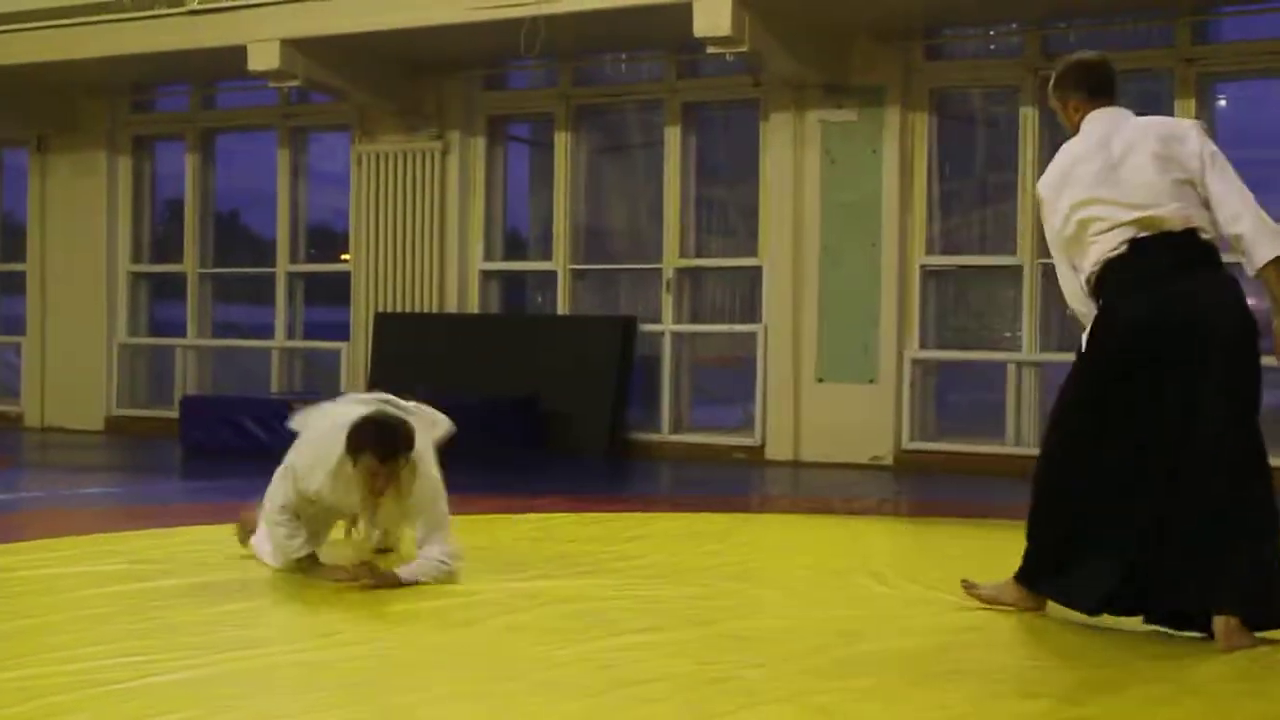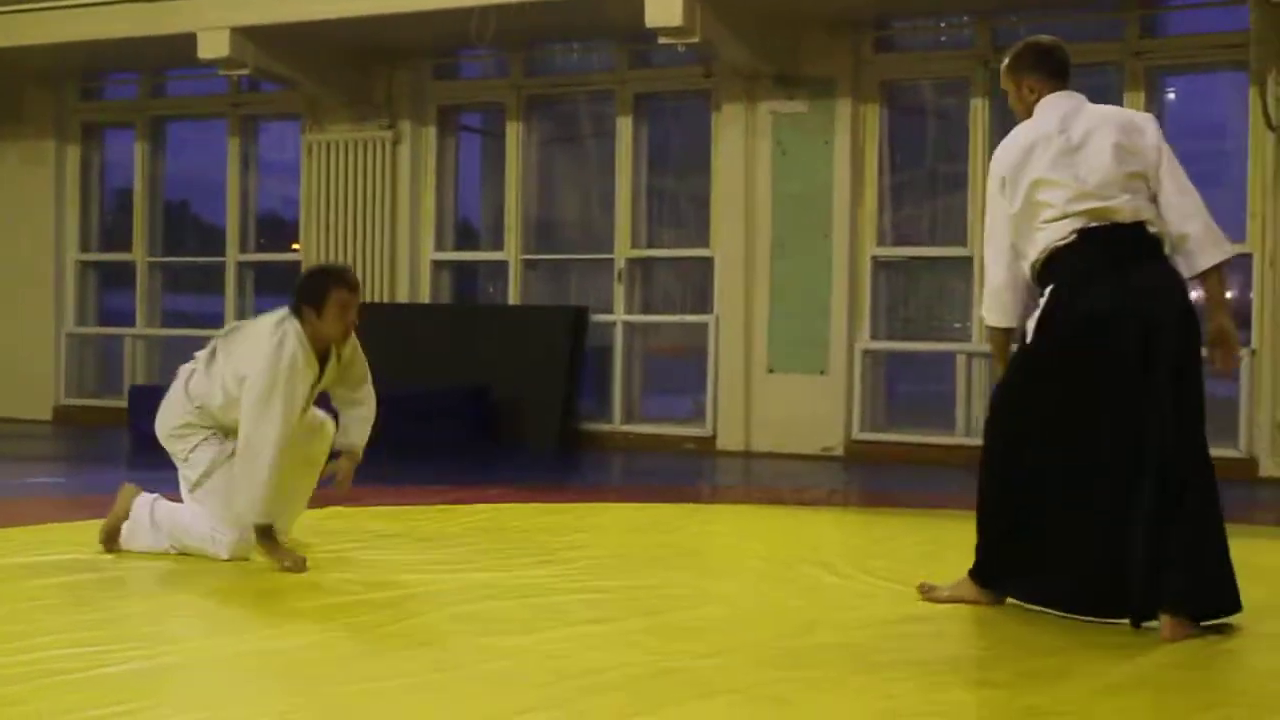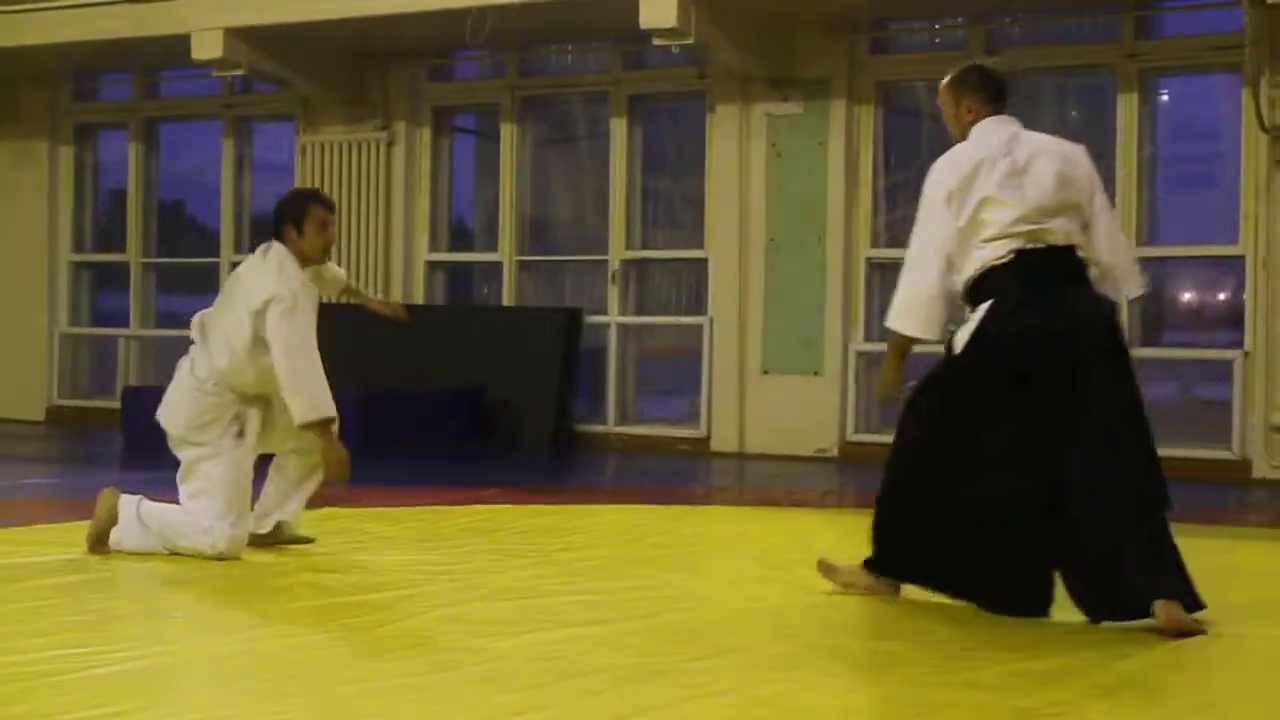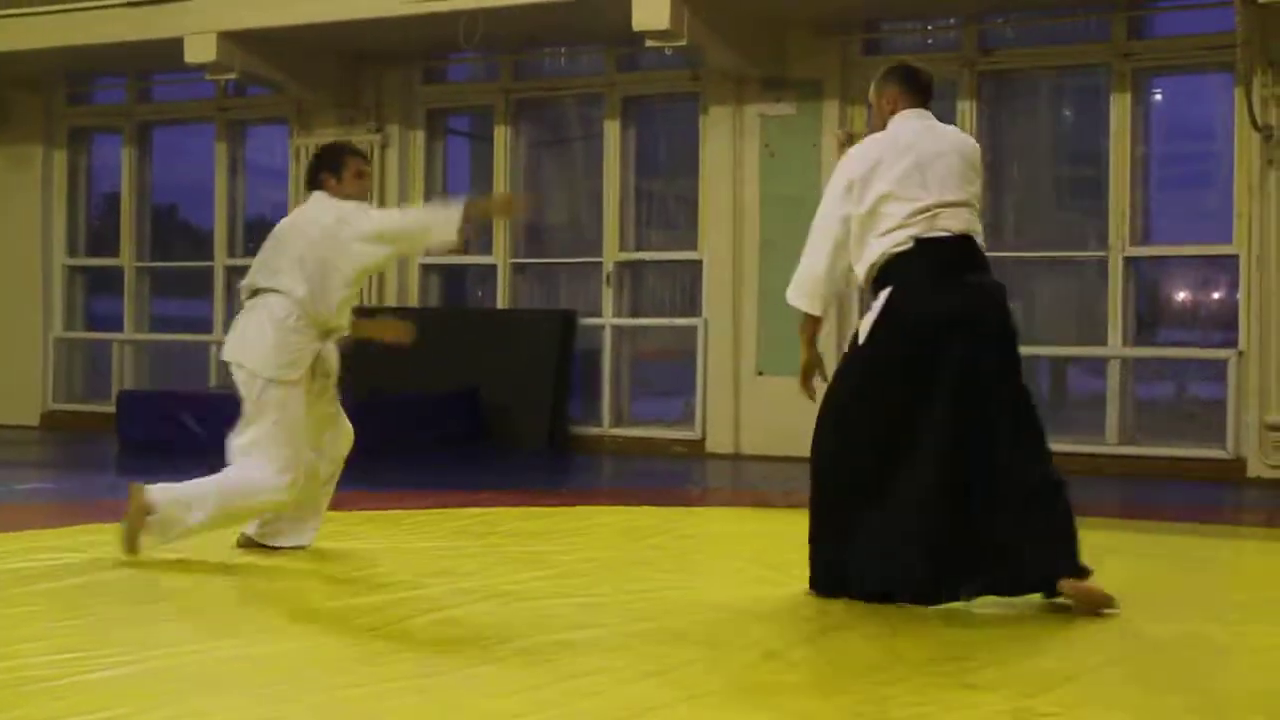
dt=0.3s
person 1, frame 1
left shoulder: (1059, 172)
right shoulder: (1181, 134)
left elbow: (1074, 277)
left wrist: (1105, 333)
left hip: (1131, 304)
right hip: (1208, 295)
left knee: (1082, 446)
right knee: (1220, 452)
left ankle: (1035, 583)
right ankle: (1227, 612)
person 1, frame 2
left shoulder: (1014, 149)
right shoulder: (1135, 126)
left elbow: (1003, 260)
right elbow: (1189, 220)
left wrist: (1002, 351)
right wrist: (1217, 312)
left hip: (1079, 296)
right hip: (1153, 288)
left knee: (1022, 434)
right knee: (1164, 443)
left ankle: (991, 578)
right ankle: (1172, 604)
person 1, frame 3
left shoulder: (953, 167)
right shoulder: (1068, 156)
left elbow: (925, 265)
right elbow: (1111, 255)
left wrist: (895, 359)
right wrist: (1109, 324)
left hip: (1008, 313)
right hip: (1080, 311)
left knee: (933, 431)
right knee: (1111, 452)
left ankle: (887, 569)
right ankle: (1162, 594)
person 1, frame 4
left shoulder: (864, 156)
right shoulder: (965, 149)
left elbow: (825, 248)
left wrist: (808, 343)
left hip: (908, 300)
right hip: (974, 291)
left knee: (854, 432)
right knee: (1004, 432)
left ankle: (848, 572)
right ankle: (1062, 571)
person 2, frame 1
left shoulder: (420, 476)
right shoulder: (319, 455)
left elbow: (440, 557)
right elbow: (280, 509)
left wrist: (391, 578)
right wrist: (315, 565)
right knee: (284, 556)
person 2, frame 2
left shoulder: (338, 340)
right shoulder: (277, 359)
left elbow: (357, 396)
right elbow: (259, 453)
left wrist: (349, 459)
right wrist: (268, 542)
right hip: (195, 420)
right knee: (230, 541)
right ankle: (137, 510)
person 2, frame 3
left shoulder: (276, 259)
right shoulder: (285, 287)
left elbow: (318, 272)
right elbow: (298, 365)
left wrist: (367, 299)
right wrist: (327, 434)
left hip: (238, 396)
right hip: (209, 408)
left knee: (313, 434)
right knee: (223, 538)
left ankle: (265, 527)
right ankle: (121, 513)
person 2, frame 4
left shoulder: (318, 223)
right shoulder: (338, 217)
right elbow: (403, 226)
left wrist: (364, 327)
right wrist: (478, 209)
left hip: (272, 344)
right hip: (276, 350)
left knee: (333, 438)
right knee: (274, 479)
left ankle: (272, 533)
right ankle: (155, 502)
